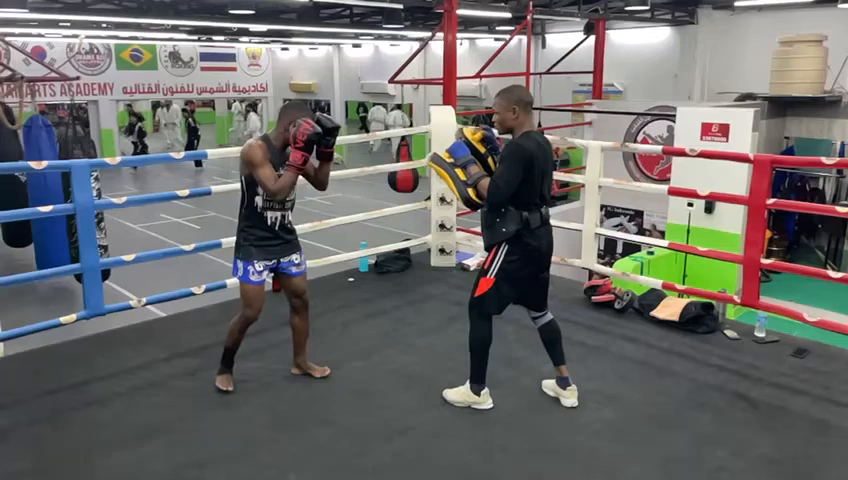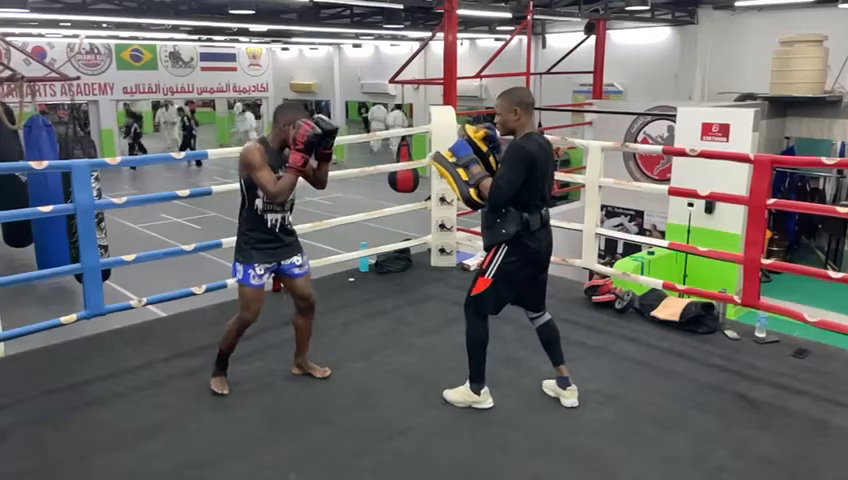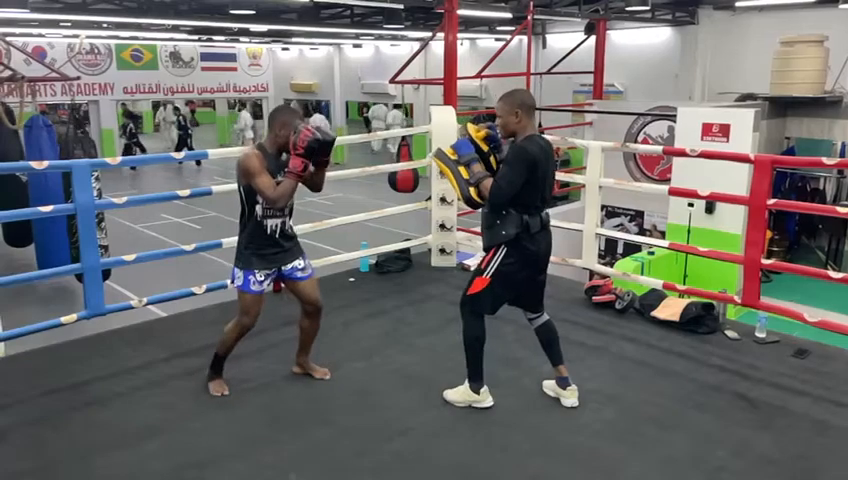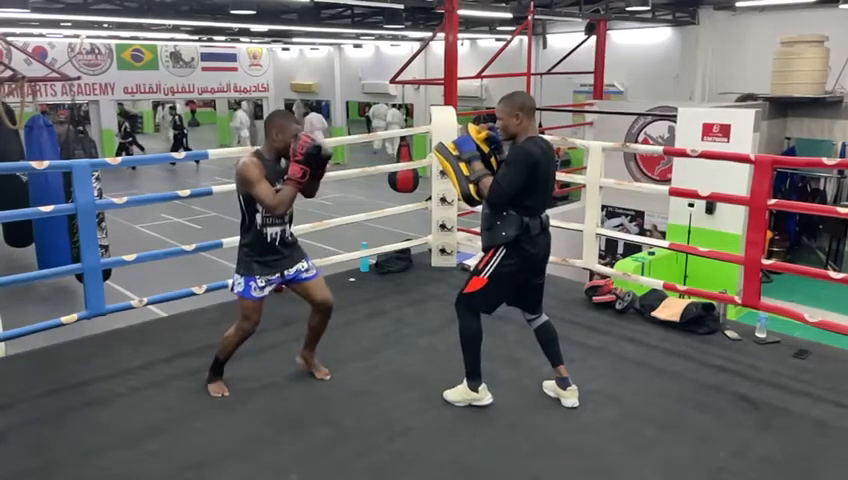
dt=0.4s
person 1, frame 1
left shoulder: (519, 148)
right shoulder: (541, 143)
left elbow: (495, 195)
left wrist: (468, 162)
right wrist: (495, 151)
left hip: (516, 242)
right hip: (538, 237)
left knee: (480, 309)
right knee: (538, 309)
left ankle: (477, 391)
right ankle: (565, 384)
person 1, frame 2
left shoulder: (521, 149)
right shoulder: (542, 145)
left elbow: (496, 195)
left wrist: (471, 162)
left hip: (515, 243)
right hip: (536, 238)
left knee: (476, 308)
right knee: (536, 309)
left ankle: (477, 390)
right ankle: (564, 384)
person 1, frame 3
left shoulder: (522, 151)
right shoulder: (542, 147)
left elbow: (496, 196)
left wrist: (472, 161)
left hip: (515, 245)
right hip: (536, 240)
left knee: (471, 306)
right knee: (534, 310)
left ankle: (476, 389)
right ankle: (564, 384)
person 1, frame 4
left shoulder: (523, 153)
right shoulder: (543, 148)
left elbow: (495, 196)
left wrist: (473, 159)
right wrist: (497, 151)
left hip: (514, 246)
right hip: (534, 242)
left knee: (467, 305)
right knee: (533, 311)
left ankle: (475, 387)
right ankle: (564, 384)
person 2, frame 1
left shoulder: (293, 150)
right shoulder: (255, 150)
left elbow: (320, 184)
right elbow: (277, 191)
left wrist: (325, 149)
right wrist: (300, 154)
left hip: (286, 240)
right hip: (254, 244)
left knee: (300, 300)
right knee: (251, 312)
left ankle: (300, 361)
right ankle: (225, 367)
person 2, frame 2
left shoulder: (290, 151)
right shoulder: (253, 153)
left elbow: (319, 183)
right elbow: (277, 193)
left wrist: (324, 151)
right wrist: (300, 156)
left hip: (286, 242)
right hip: (254, 247)
left knee: (306, 302)
right knee: (248, 314)
left ankle: (301, 361)
right ankle: (219, 369)
person 2, frame 3
left shoulder: (288, 155)
right shoulder: (252, 159)
left elbow: (316, 187)
right elbow: (276, 199)
left wrist: (321, 158)
right wrist: (299, 160)
left hip: (288, 247)
right hip: (255, 253)
left knee: (314, 304)
right knee: (246, 320)
left ankle: (302, 361)
right ankle: (214, 372)
person 2, frame 4
left shoulder: (286, 161)
right shoulder: (250, 167)
left elbow: (309, 193)
right elbow: (277, 207)
left wrist: (316, 168)
right wrist: (299, 168)
left hip: (289, 251)
right hip: (256, 260)
left knee: (324, 302)
right knee: (247, 325)
left ankle: (307, 355)
right ankle: (214, 374)
